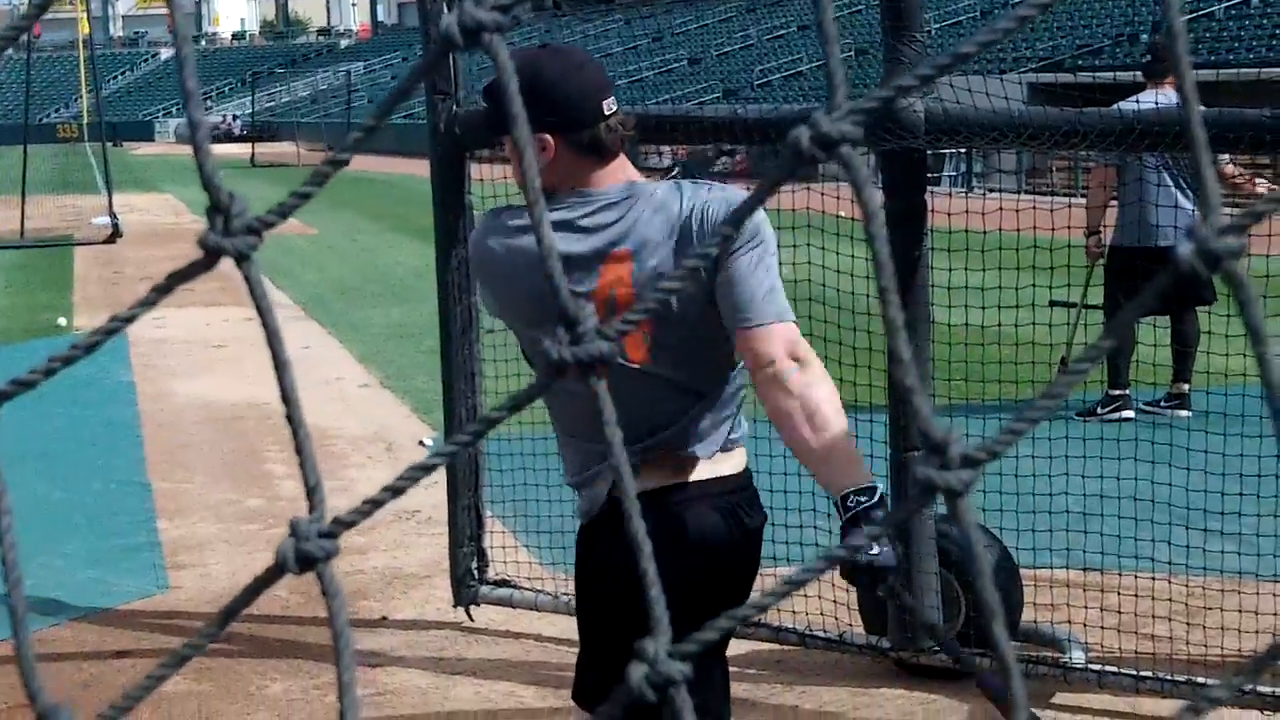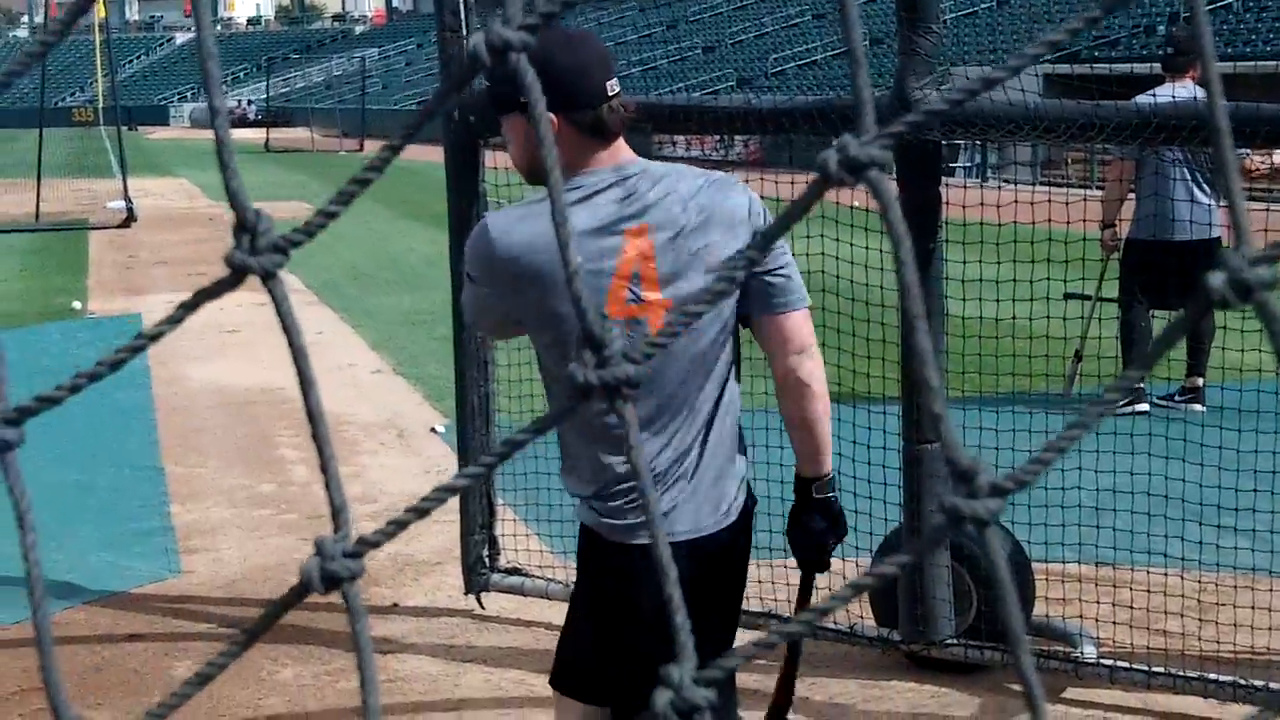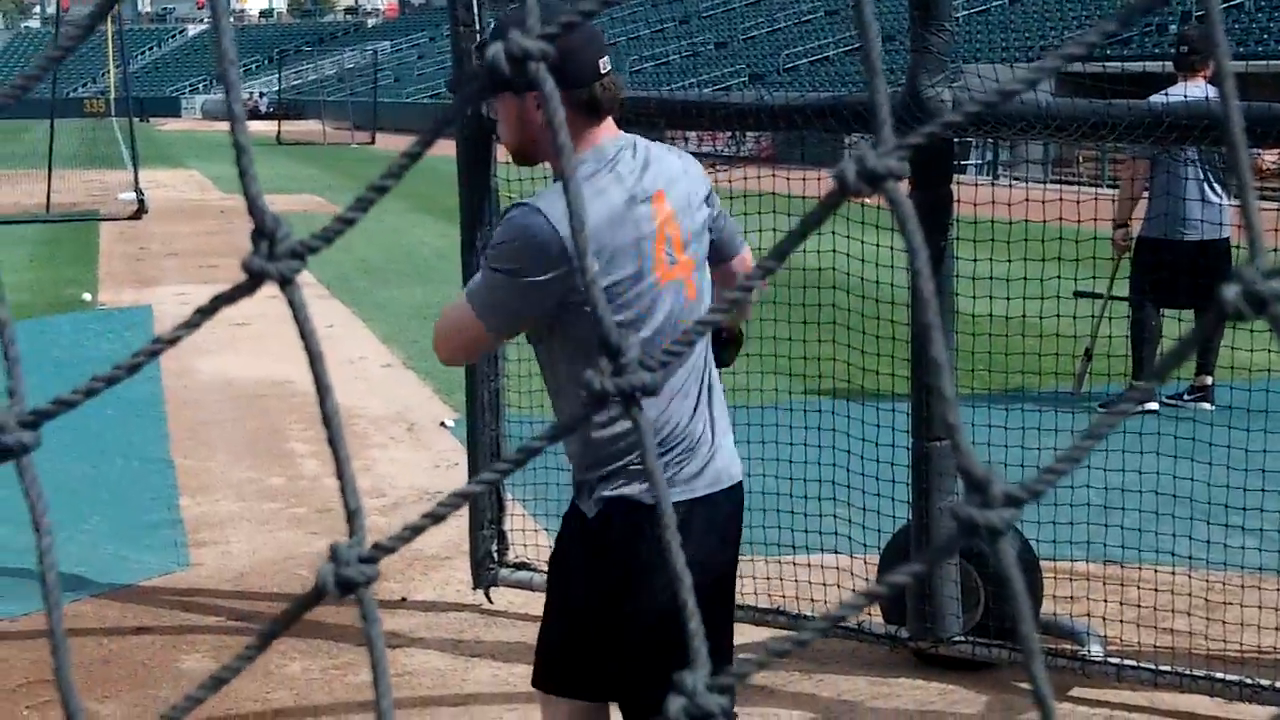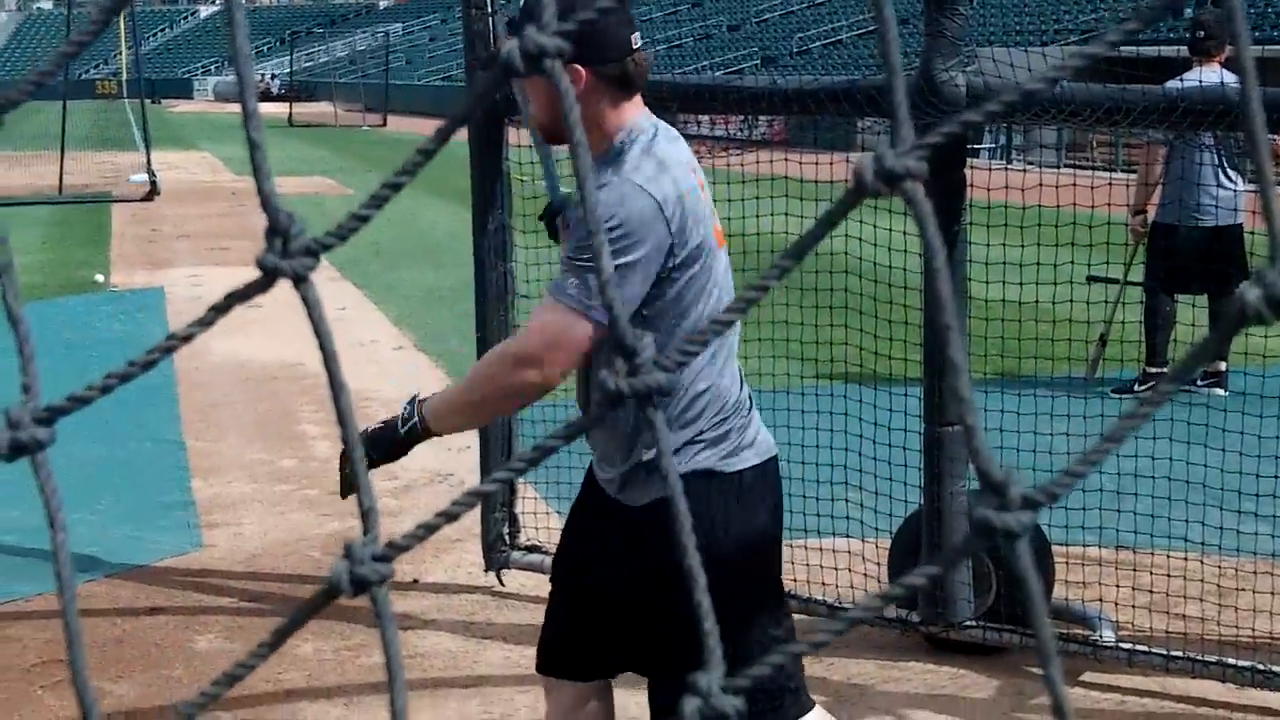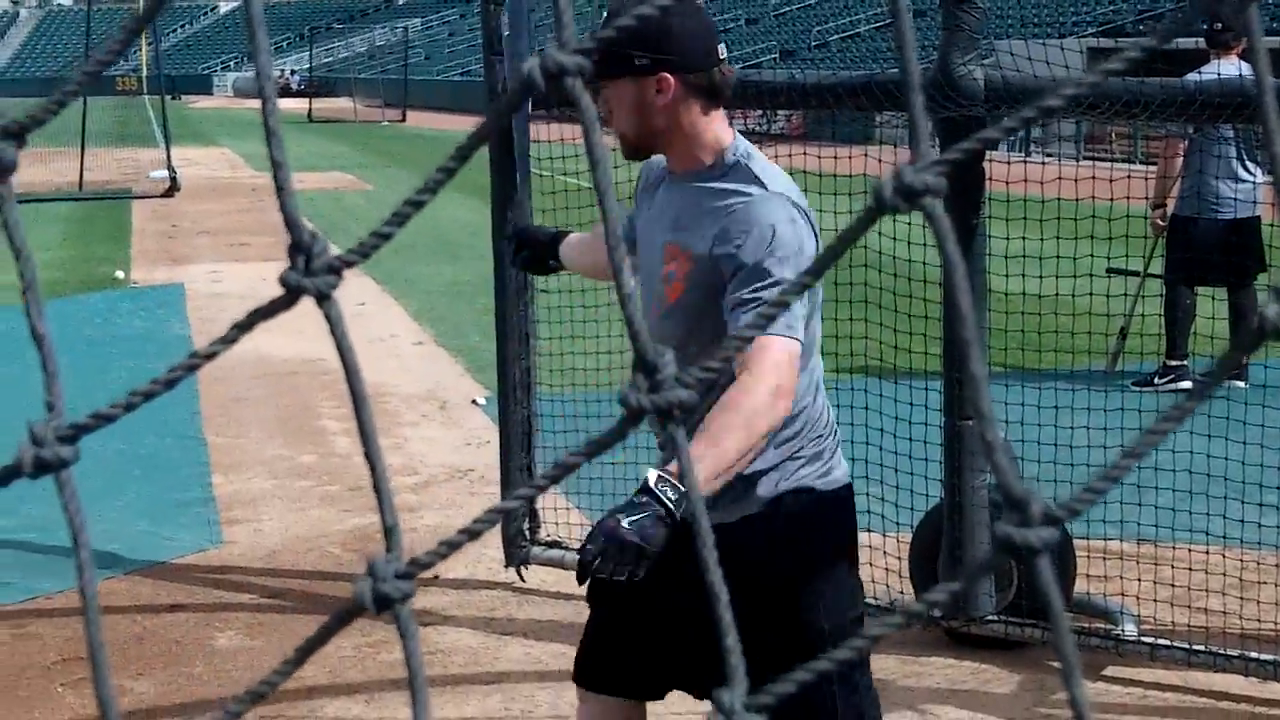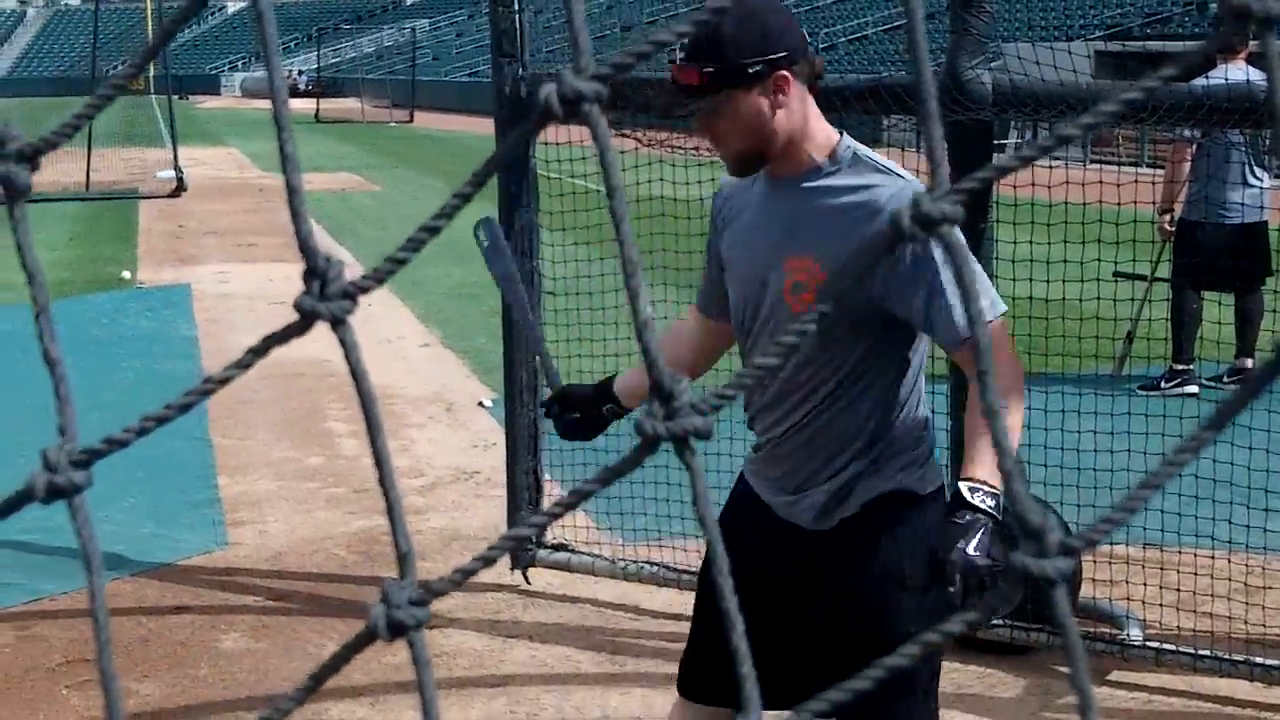
dt=0.2s
person 1, frame 1
left shoulder: (497, 245)
right shoulder: (718, 216)
right elbow: (783, 366)
right wrist: (860, 502)
left hip: (623, 522)
right hip: (726, 510)
person 1, frame 2
left shoulder: (503, 242)
right shoulder: (732, 204)
left elbow: (488, 321)
right elbow: (797, 358)
right wrist: (818, 490)
left hip: (637, 529)
right hip: (715, 514)
person 1, frame 3
left shoulder: (543, 223)
right shoulder: (676, 170)
left elbow: (455, 343)
right elbow: (735, 267)
left wrist: (492, 291)
right wrist: (721, 330)
left hip: (656, 507)
right hip: (626, 492)
person 1, frame 4
left shoulder: (630, 194)
right shoulder: (645, 151)
left elbow: (539, 362)
left wrist: (413, 422)
right wrist: (573, 219)
left hip: (706, 489)
right hip: (626, 479)
person 1, frame 5
left shoulder: (759, 215)
right shoulder: (657, 179)
left elbow: (767, 382)
left wrist: (661, 495)
right wrist: (555, 248)
left hip: (785, 513)
right hip: (689, 497)
person 1, frame 6
left shoulder: (889, 206)
right shoulder: (739, 194)
left elbow: (995, 358)
left wrist: (977, 503)
right wrist: (615, 396)
left hip: (881, 515)
right hip: (768, 499)
person 2, frame 1
left shoulder: (1120, 113)
left elbow: (1102, 179)
right elbow: (1224, 171)
left wrist: (1093, 230)
right wrist: (1253, 185)
left hip: (1134, 234)
right hip: (1185, 231)
left knee: (1120, 311)
right knee: (1184, 310)
left ankle: (1118, 394)
right ankle: (1180, 392)
person 2, frame 2
left shoulder: (1140, 106)
left elbow: (1120, 172)
right elbow: (1243, 164)
left wrist: (1108, 223)
left hip: (1151, 228)
right hip: (1203, 225)
left knee: (1136, 304)
left ankle: (1134, 389)
right ankle: (1193, 387)
person 2, frame 3
left shoulder: (1156, 105)
left elbow: (1137, 171)
right elbow: (1253, 161)
left wrist: (1121, 223)
right wrist: (1262, 161)
left hip: (1163, 227)
right hip: (1213, 225)
left knee: (1146, 304)
right knee: (1209, 305)
left ankle: (1142, 388)
right ankle: (1202, 385)
person 2, frame 4
left shoulder: (1173, 90)
right shoulder: (1243, 90)
left elbow: (1154, 156)
left wrist: (1138, 209)
left hip: (1179, 213)
right hip: (1227, 211)
left knee: (1160, 289)
right knee: (1224, 291)
left ankle: (1155, 372)
right ankle: (1217, 371)
person 2, frame 5
left shoulder: (1193, 83)
left elbow: (1174, 149)
left wrist: (1158, 203)
left hip: (1199, 205)
right hip: (1246, 203)
left knee: (1180, 282)
right knee: (1243, 283)
left ankle: (1176, 365)
right ankle: (1238, 364)
person 2, frame 6
left shoulder: (1200, 88)
right shoulder: (1267, 86)
left elbow: (1182, 154)
right elbow: (1271, 144)
left wrist: (1165, 207)
left hip: (1206, 209)
right hip: (1253, 207)
left knee: (1186, 285)
right knee: (1249, 287)
left ankle: (1182, 370)
right ankle: (1243, 366)
